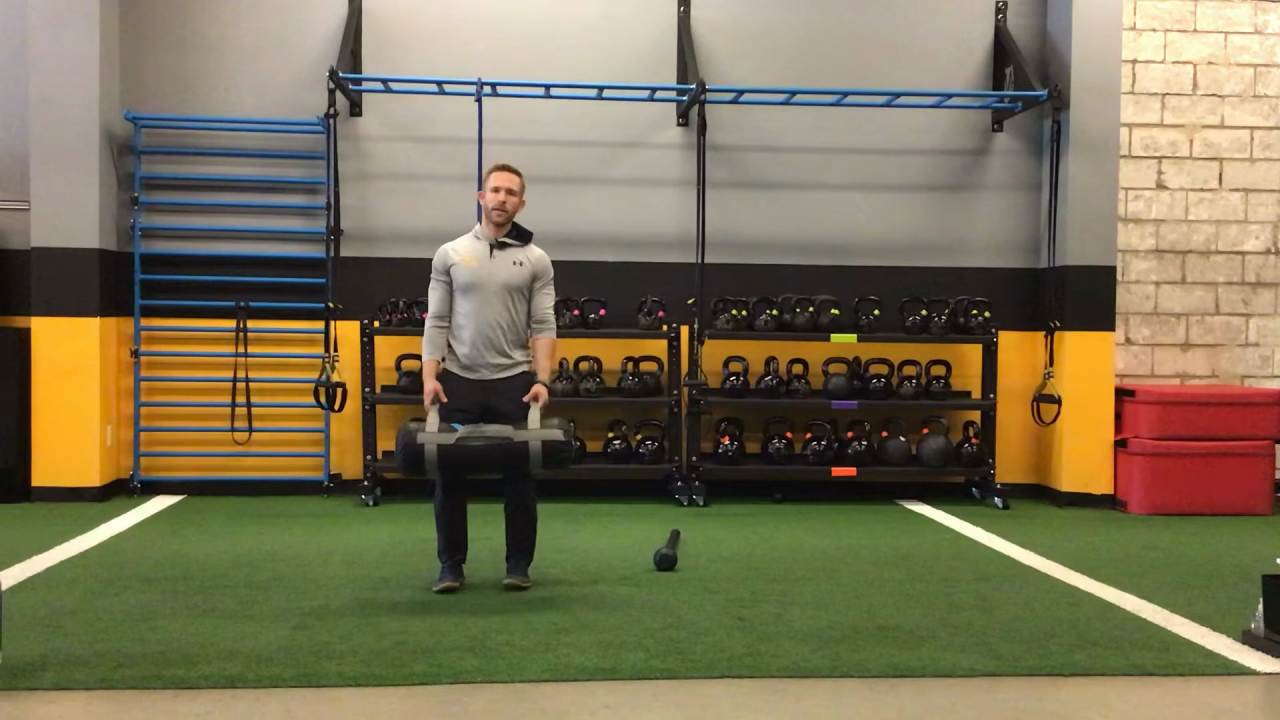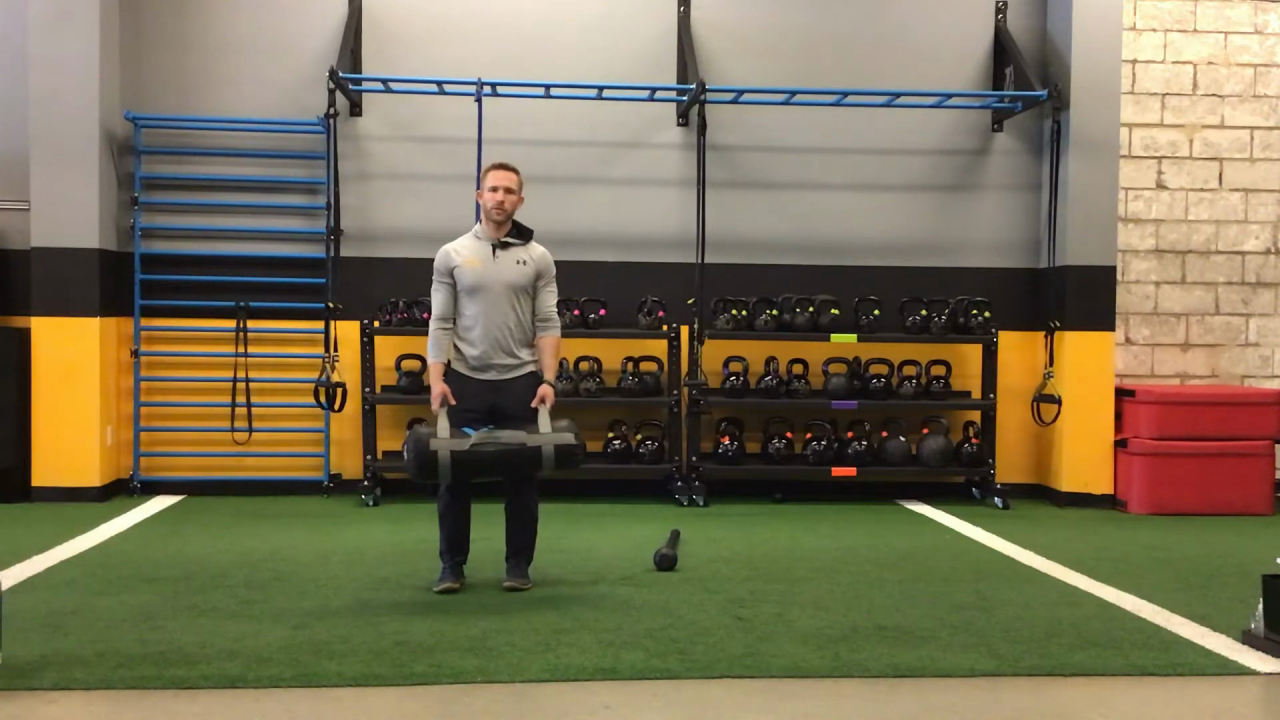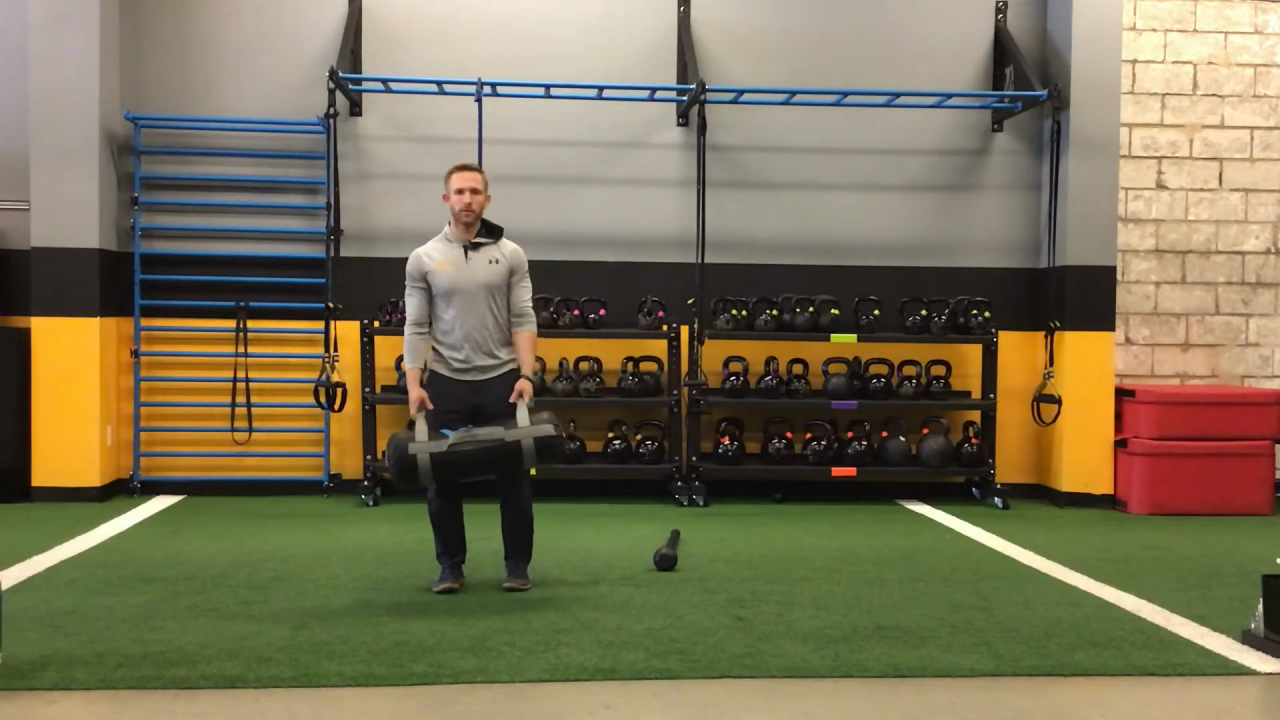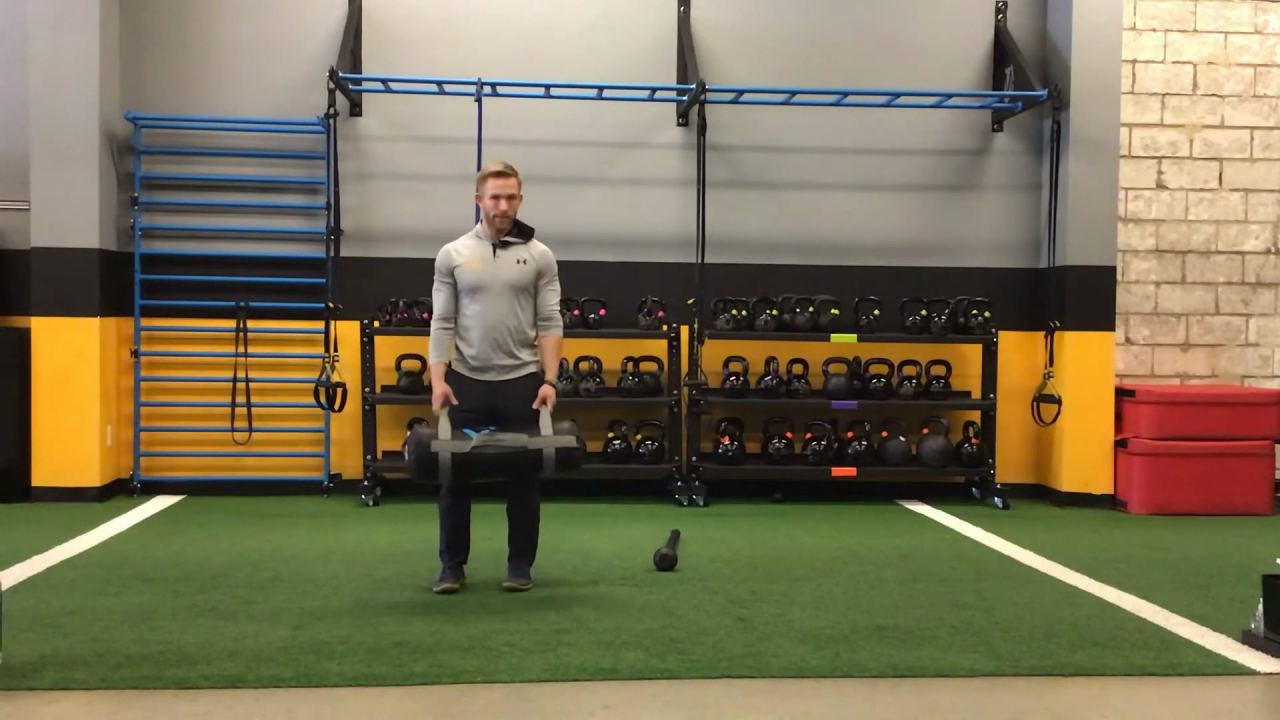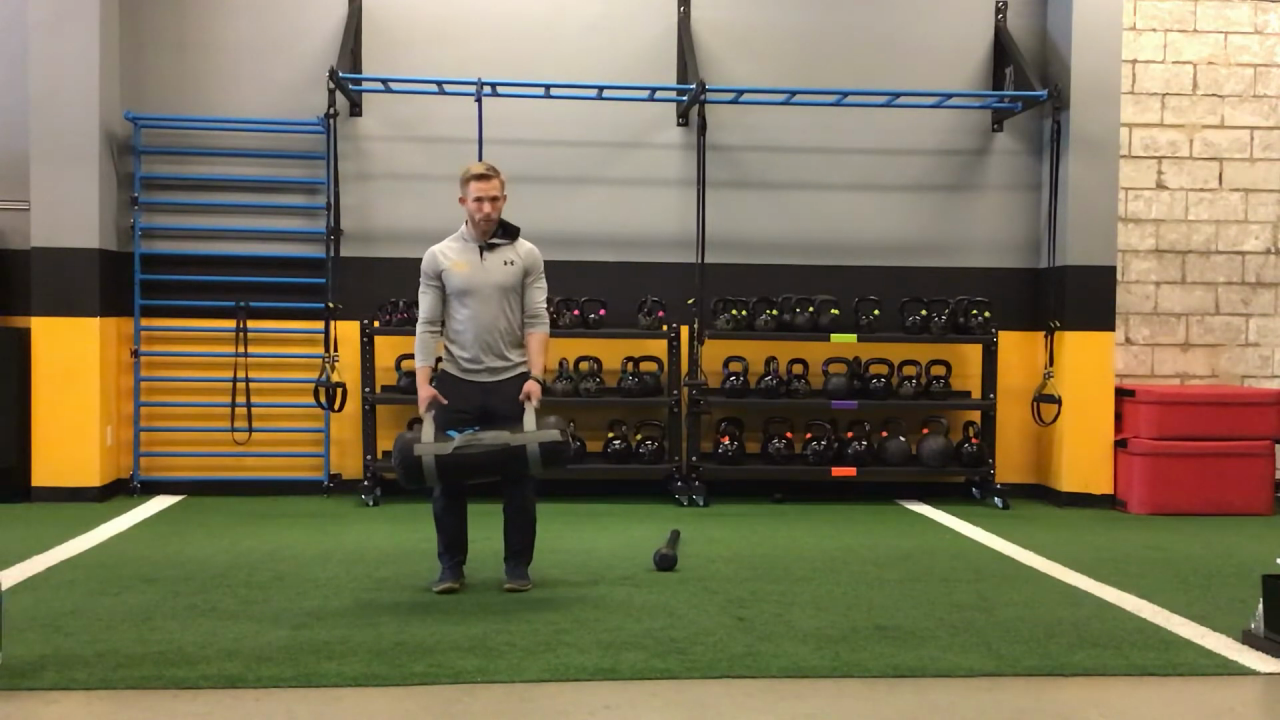
dt=1s
person 1, frame 1
left shoulder: (536, 260)
right shoulder: (450, 254)
left elbow: (543, 326)
right elbow: (437, 321)
left wrist: (541, 380)
right wrist: (430, 376)
left hip: (513, 383)
right hip: (458, 382)
left knee: (519, 477)
right knee: (449, 476)
left ankle: (518, 563)
right ankle: (451, 565)
person 1, frame 2
left shoulder: (538, 258)
right shoulder: (451, 255)
left elbow: (547, 324)
right elbow: (440, 323)
left wrist: (547, 380)
right wrist: (437, 379)
left hip: (520, 383)
right hip: (465, 382)
left knee: (521, 478)
right knee: (454, 477)
left ankle: (518, 564)
right ankle: (452, 565)
person 1, frame 3
left shoulder: (510, 255)
right shoulder: (423, 259)
left elbow: (523, 320)
right elbow: (416, 327)
left wrist: (526, 374)
right wrist: (414, 383)
left hip: (500, 381)
right hip: (446, 383)
left knee: (513, 477)
right knee: (443, 479)
left ankle: (517, 565)
right ankle: (451, 565)
person 1, frame 4
left shoulder: (539, 256)
right shoulder: (452, 254)
left elbow: (549, 324)
right elbow: (442, 323)
left wrist: (549, 380)
right wrist: (438, 379)
left hip: (521, 383)
right hip: (466, 383)
left knee: (523, 479)
right knee: (455, 478)
left ankle: (520, 565)
right ankle: (452, 566)
person 1, frame 5
left shoulder: (526, 255)
right shoulder: (438, 257)
left elbow: (537, 321)
right elbow: (428, 326)
left wrist: (535, 376)
right wrist: (423, 383)
left hip: (512, 384)
right hip: (457, 384)
left knee: (518, 480)
right knee: (449, 480)
left ankle: (518, 566)
right ankle: (451, 567)
